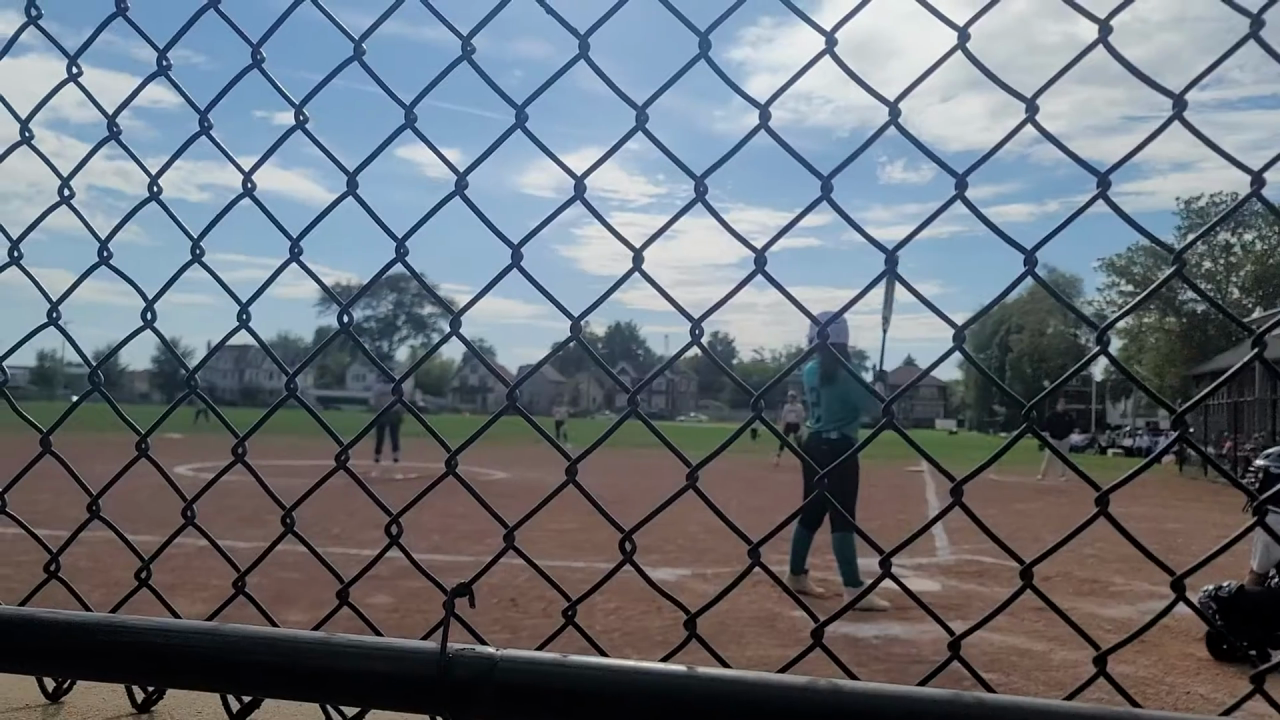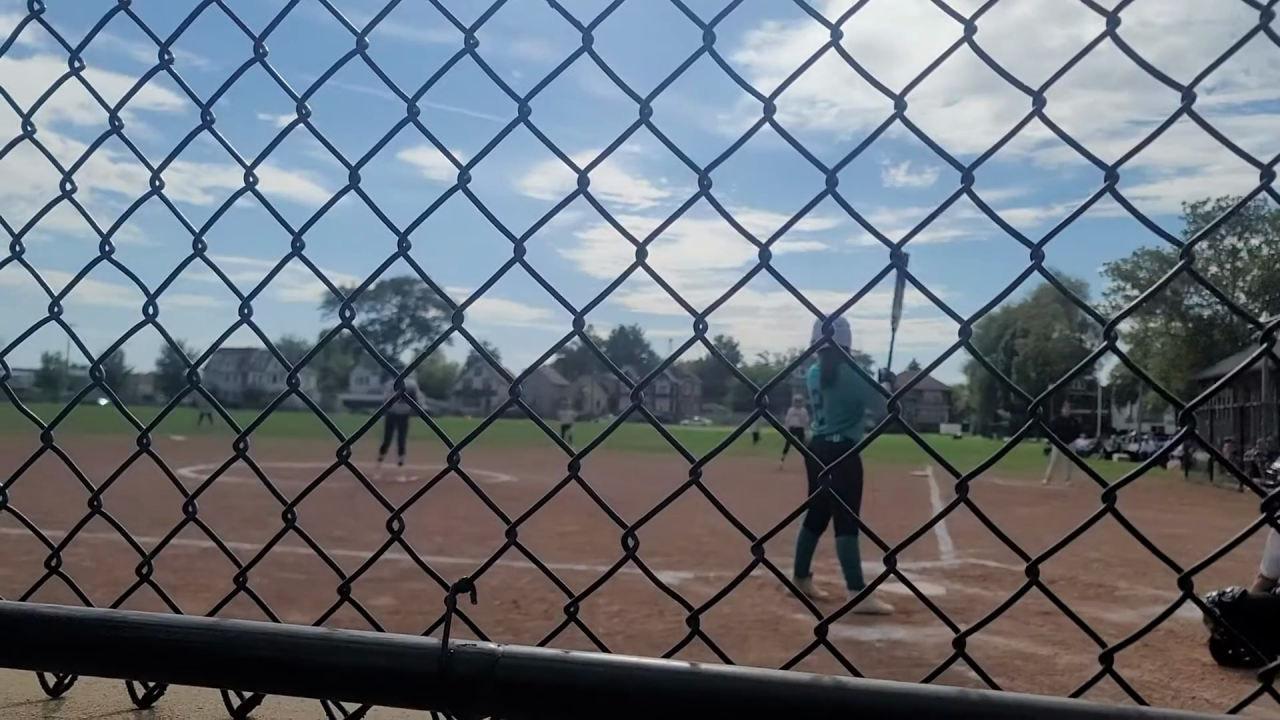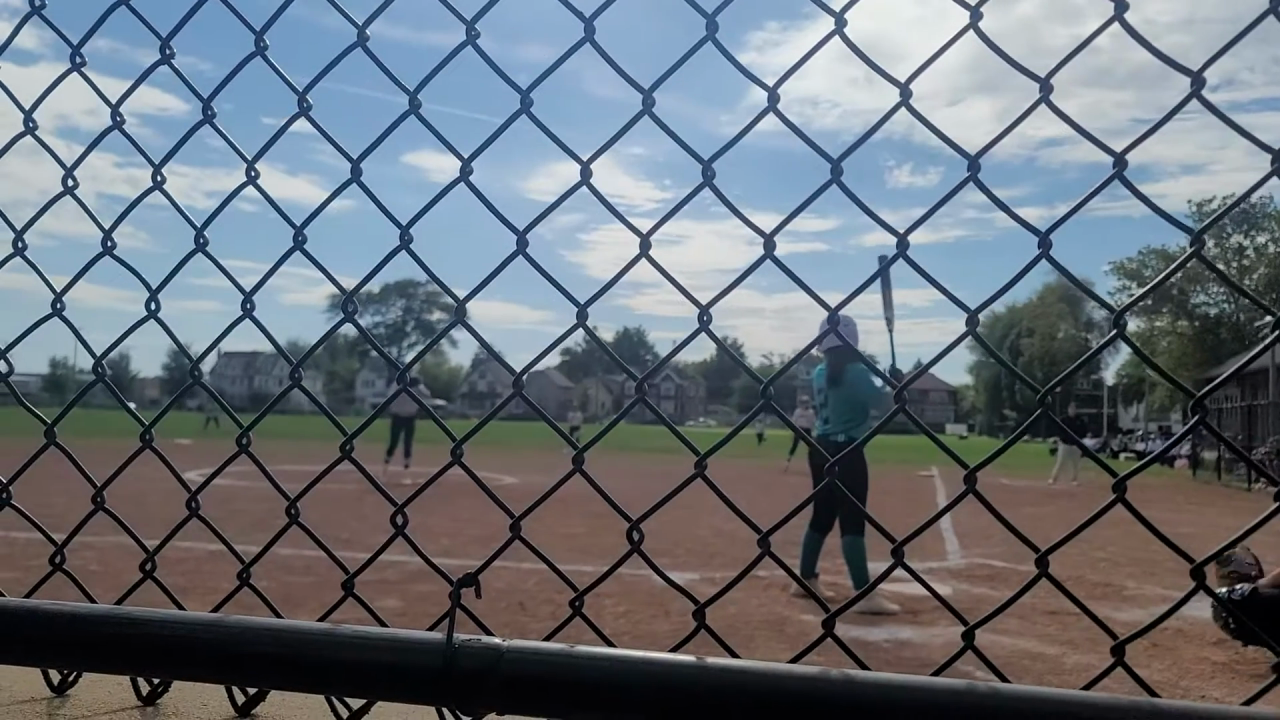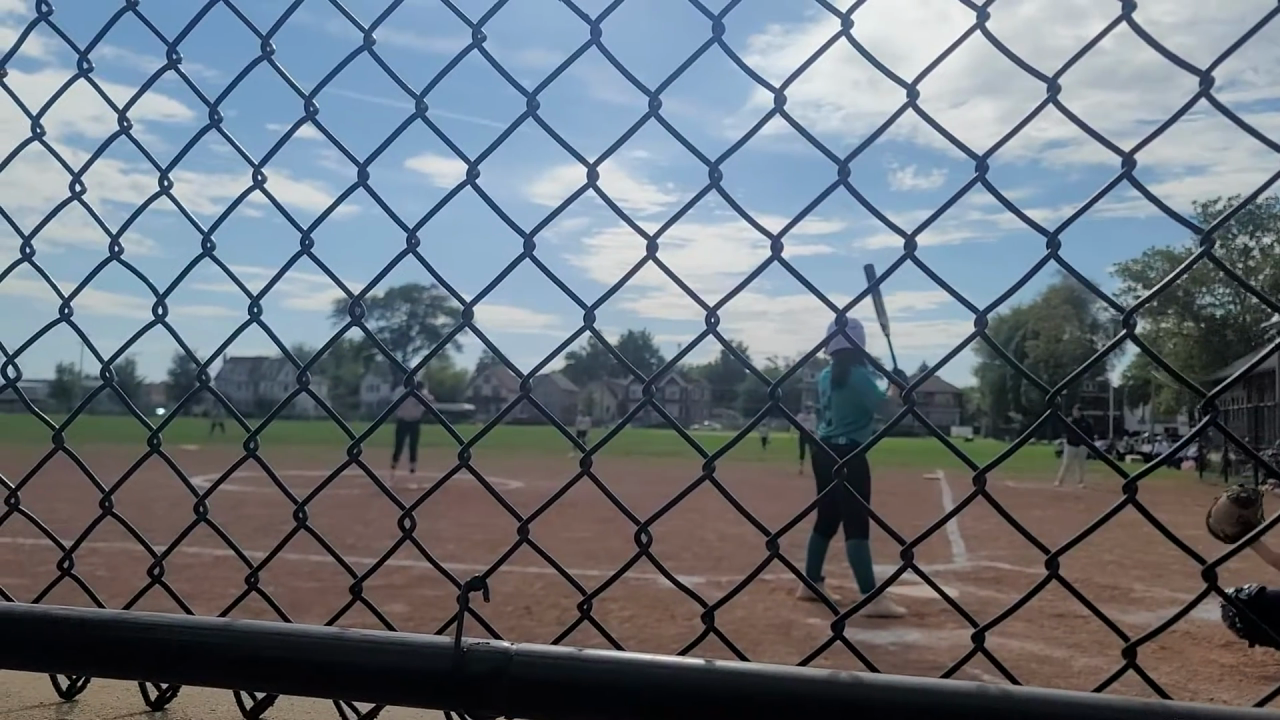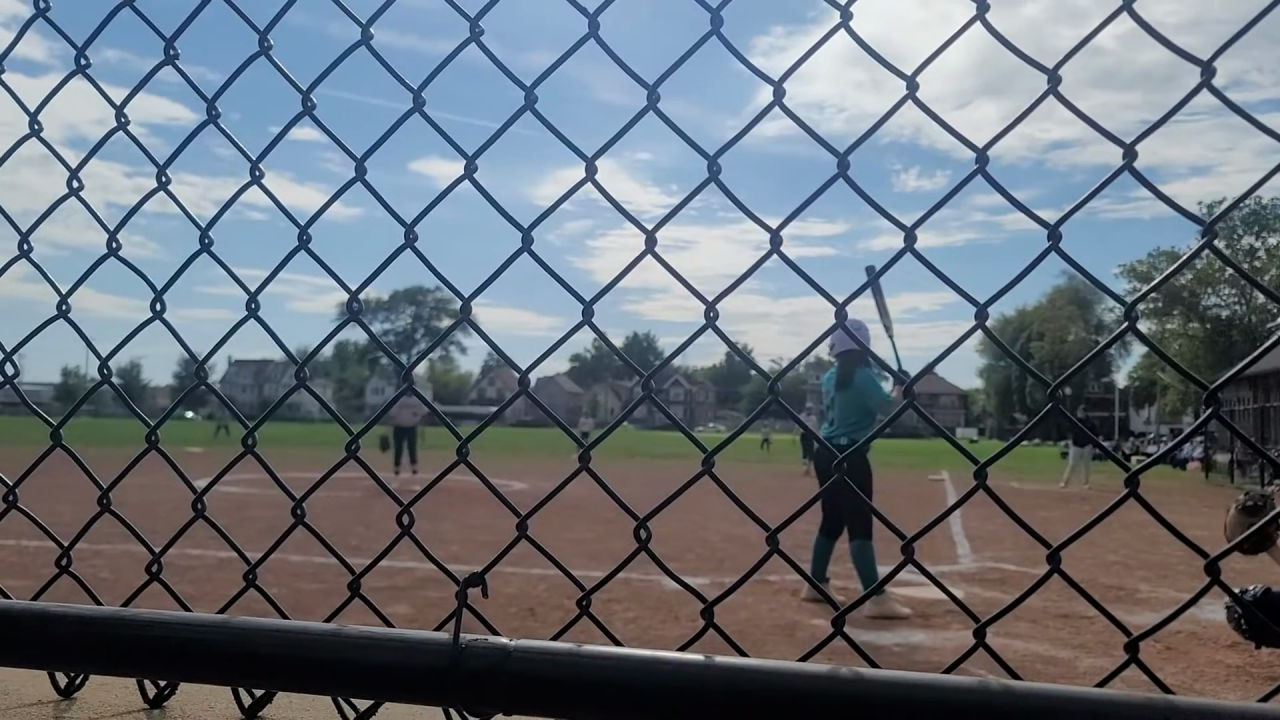
dt=0.4s
person 1, frame 1
left shoulder: (810, 370)
right shoulder: (843, 372)
right elbow: (871, 404)
left wrist: (867, 386)
left hip: (814, 446)
right hip: (838, 448)
left knee: (811, 512)
right knee: (842, 517)
left ankle: (796, 576)
right ankle: (854, 590)
person 1, frame 2
left shoulder: (814, 373)
right shoulder: (848, 372)
right elbow: (878, 402)
left wrist: (873, 384)
left hip: (818, 449)
right hip: (841, 451)
left knee: (817, 515)
right knee: (846, 521)
left ankle: (800, 579)
right ankle: (858, 593)
person 1, frame 3
left shoulder: (820, 373)
right shoulder: (855, 371)
right elbow: (881, 403)
right wrist: (894, 382)
left hip: (821, 449)
right hip: (846, 452)
left knee: (822, 516)
right knee: (852, 520)
left ankle: (806, 580)
right ankle: (865, 595)
person 1, frame 4
left shoulder: (826, 376)
right shoulder: (858, 374)
right elbow: (883, 407)
right wrist: (896, 386)
left hip: (824, 452)
right hip: (848, 455)
left knee: (826, 520)
right knee: (856, 524)
left ankle: (811, 584)
right ankle: (872, 598)
person 1, frame 5
left shoulder: (830, 377)
right shoulder: (862, 375)
right elbow: (887, 408)
right wrist: (901, 387)
left hip: (826, 453)
right hip: (849, 455)
left knee: (832, 521)
right knee: (860, 524)
left ankle: (816, 585)
right ankle: (876, 599)
